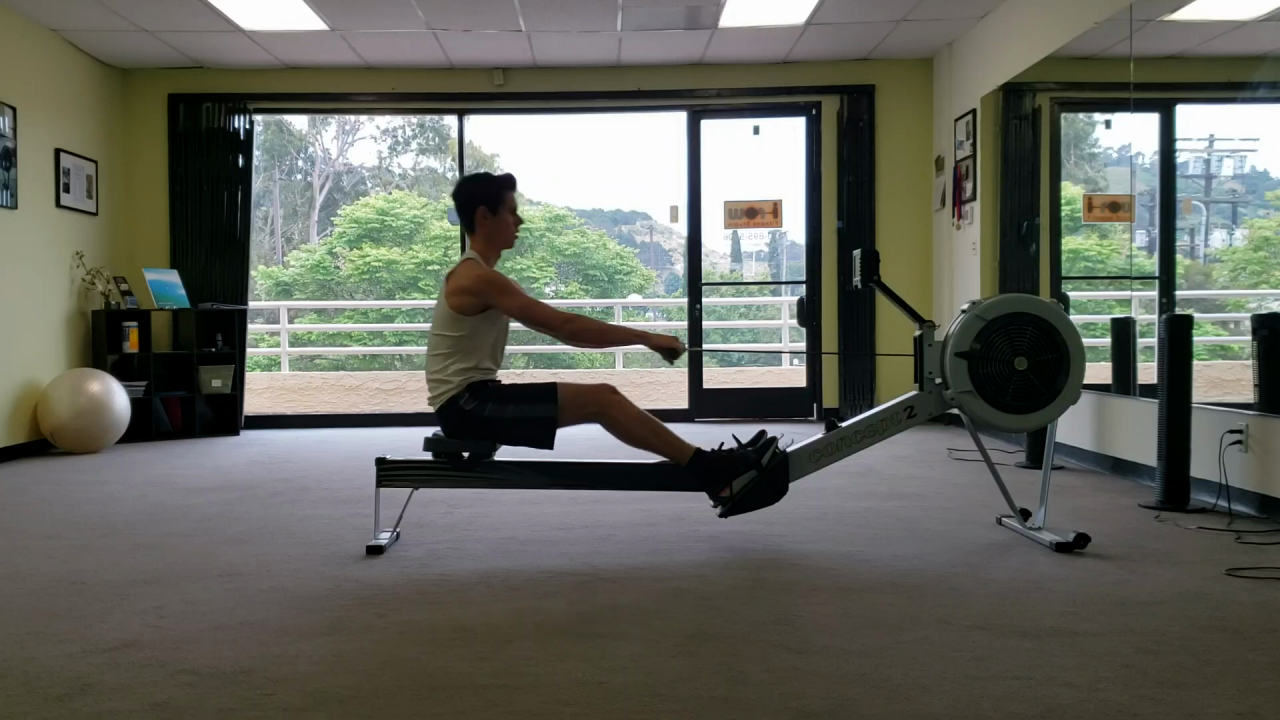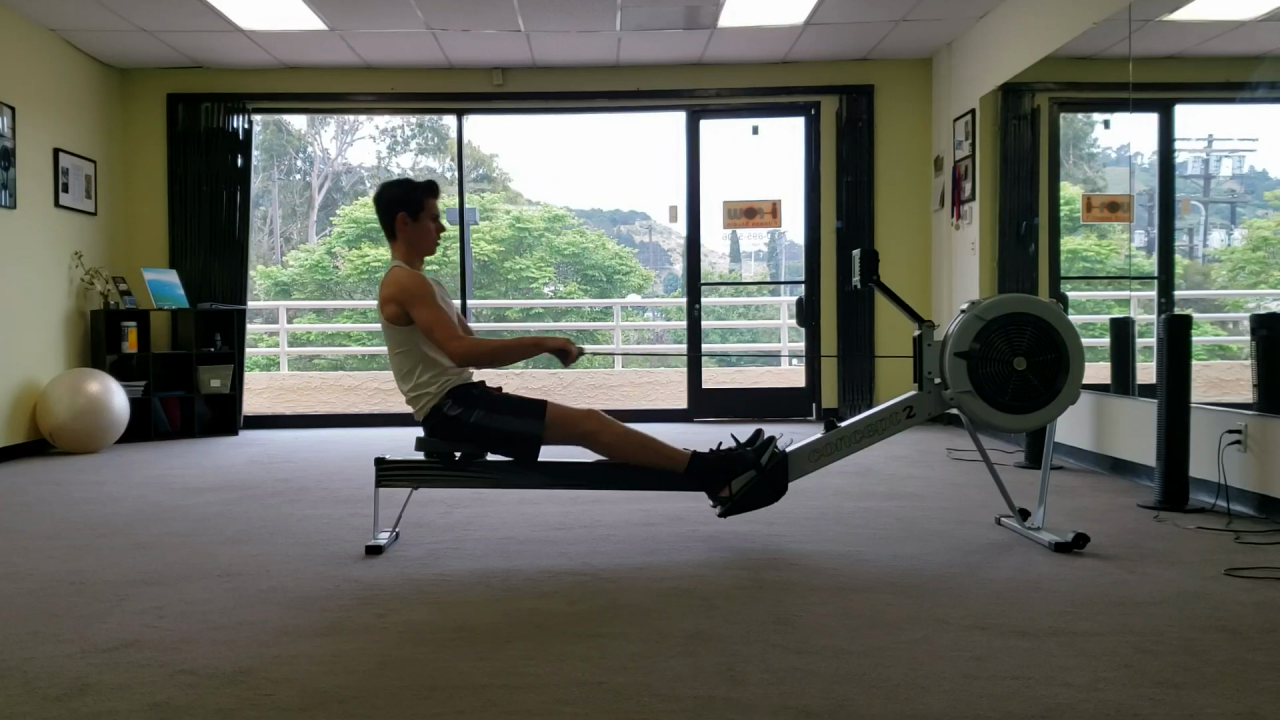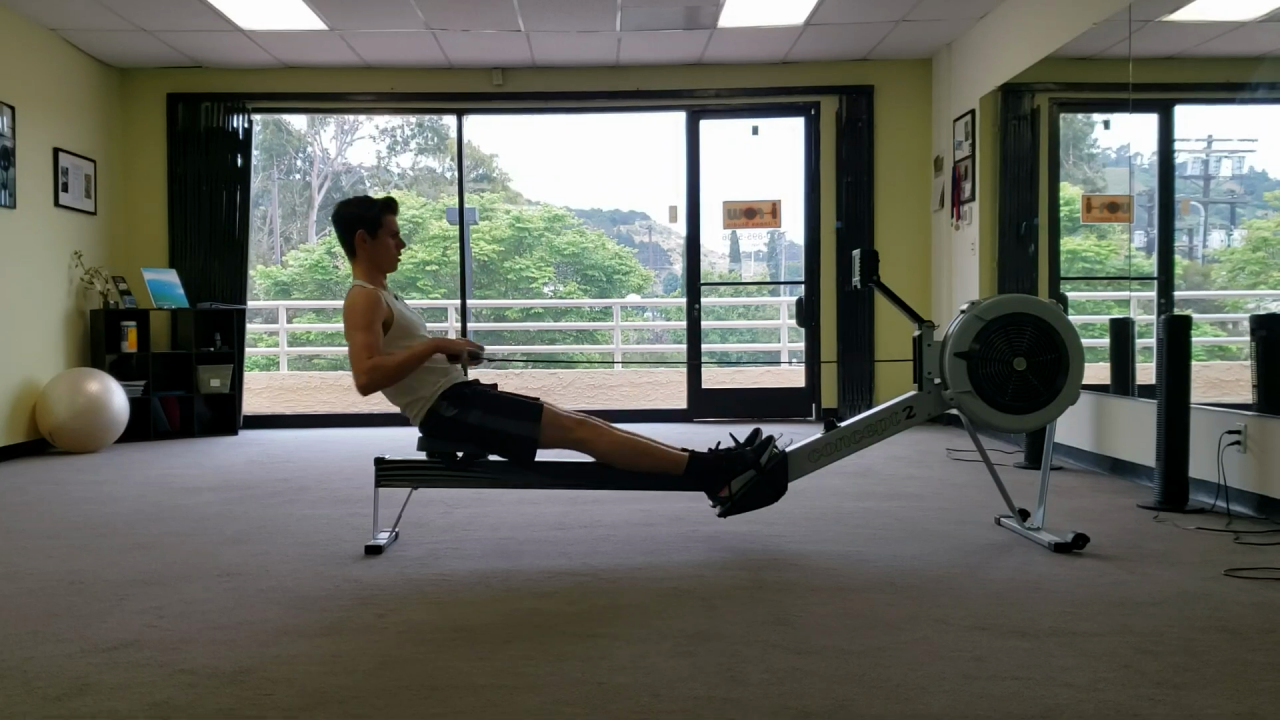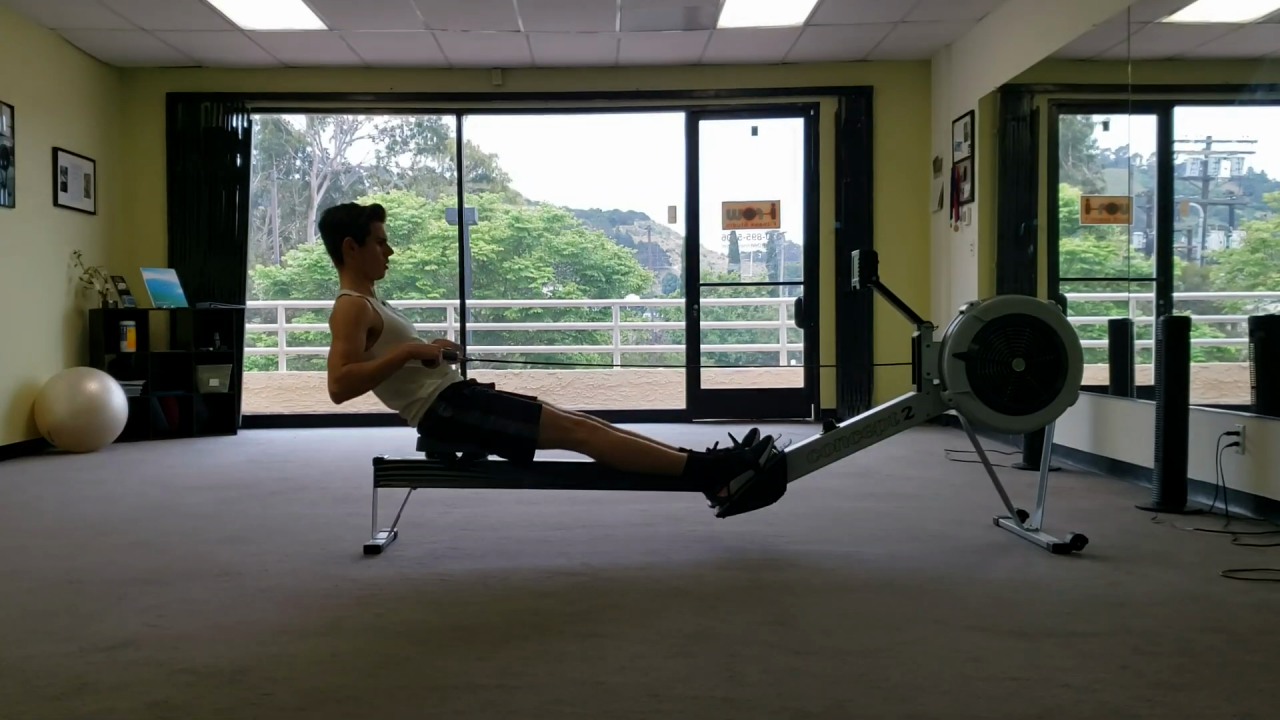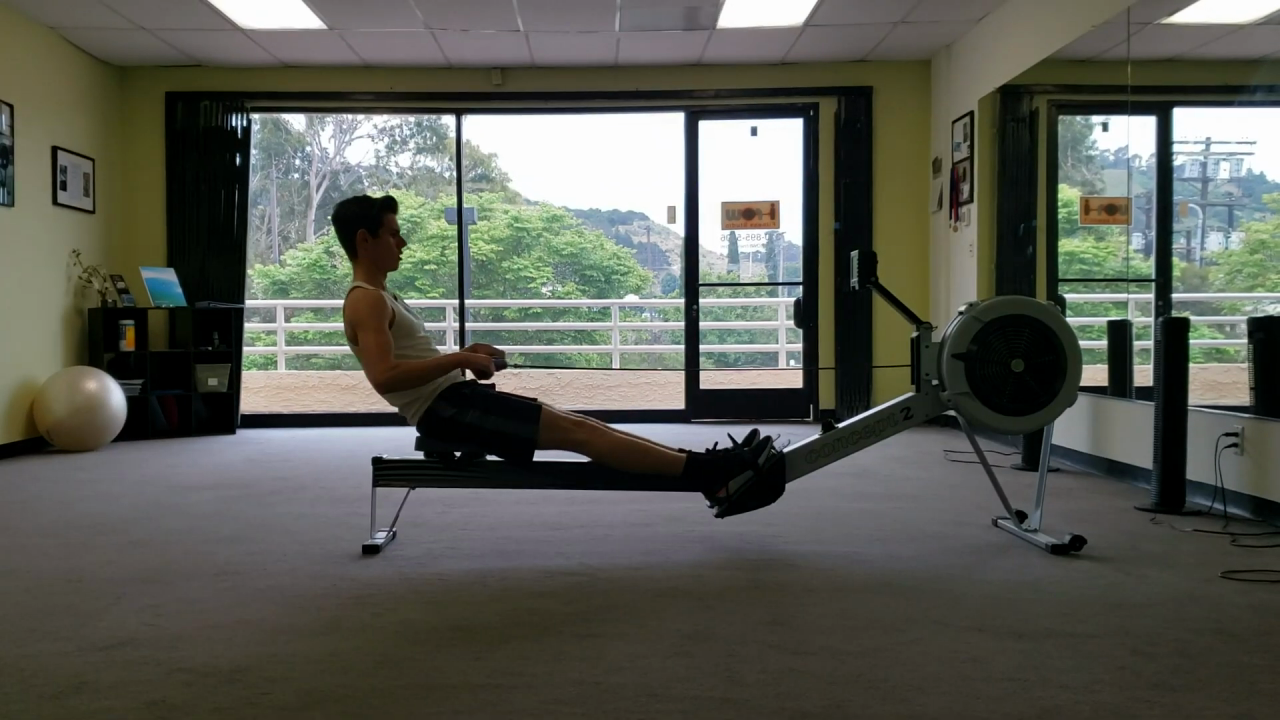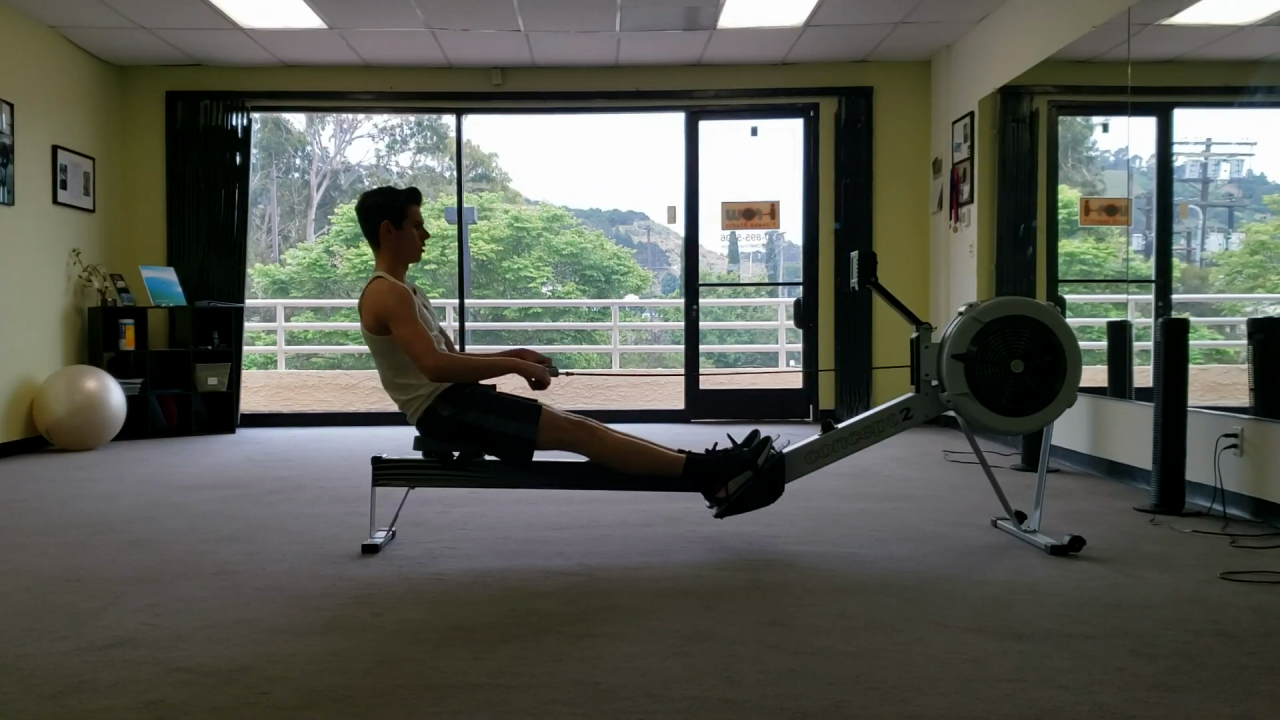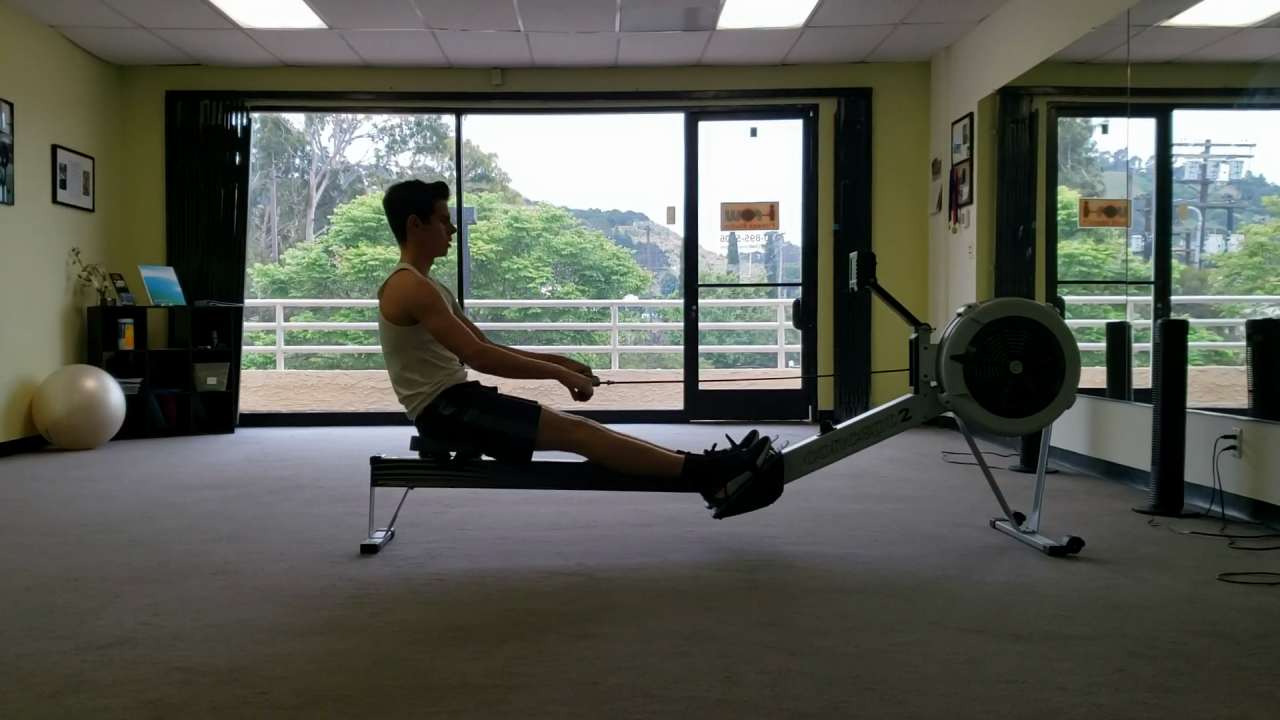
dt=0.2s
person 1, frame 1
left shoulder: (480, 273)
right shoulder: (476, 276)
left elbow: (560, 325)
right elbow: (564, 326)
left wrist: (640, 336)
right wrist: (648, 338)
left hip: (476, 400)
right hip: (466, 406)
left knee: (602, 401)
right knee: (603, 398)
left ankle: (708, 467)
right ankle: (710, 470)
person 1, frame 2
left shoulder: (417, 282)
right shoulder: (404, 283)
left elbow: (467, 346)
right elbow: (465, 352)
left wrist: (544, 344)
right wrist: (542, 343)
left hip: (460, 402)
right hip: (449, 410)
left knee: (585, 422)
right knee: (585, 425)
left ankle: (709, 467)
right ankle: (709, 472)
person 1, frame 3
left shoulder: (381, 296)
right shoulder: (365, 300)
right elbow: (367, 379)
left wrist: (451, 350)
right wrist: (435, 345)
left hip: (456, 398)
right hip: (445, 410)
left knee: (584, 422)
right knee: (577, 431)
left ankle: (704, 464)
right ankle: (706, 471)
person 1, frame 4
left shoulder: (370, 304)
right shoulder: (352, 309)
right elbow: (339, 386)
left wrist: (430, 352)
right wrist: (409, 349)
left hip: (456, 396)
right hip: (444, 409)
left knee: (582, 422)
right knee: (575, 431)
left ankle: (702, 464)
right ankle: (705, 472)
person 1, frame 5
left shoulder: (382, 297)
right shoulder: (366, 301)
right elbow: (385, 378)
left wrist: (462, 356)
right wrist: (457, 358)
left hip: (458, 398)
right hip: (446, 410)
left knee: (581, 424)
right knee: (575, 431)
left ankle: (705, 466)
right ankle: (705, 472)
person 1, frame 6
left shoulder: (404, 290)
right shoulder: (387, 293)
right elbow: (435, 367)
left wrist: (510, 358)
right wrist: (513, 364)
left hip: (457, 400)
right hip: (443, 410)
left knee: (580, 426)
right knee: (576, 433)
left ankle: (702, 466)
right ankle: (706, 473)
person 1, frame 7
left shoulder: (427, 286)
right shoulder: (409, 286)
left elbow: (486, 347)
right elbow: (479, 358)
left wrist: (552, 360)
right wrist: (558, 373)
left hip: (457, 401)
right hip: (444, 409)
left knee: (580, 427)
right knee: (576, 431)
left ankle: (702, 467)
right ankle: (705, 474)
